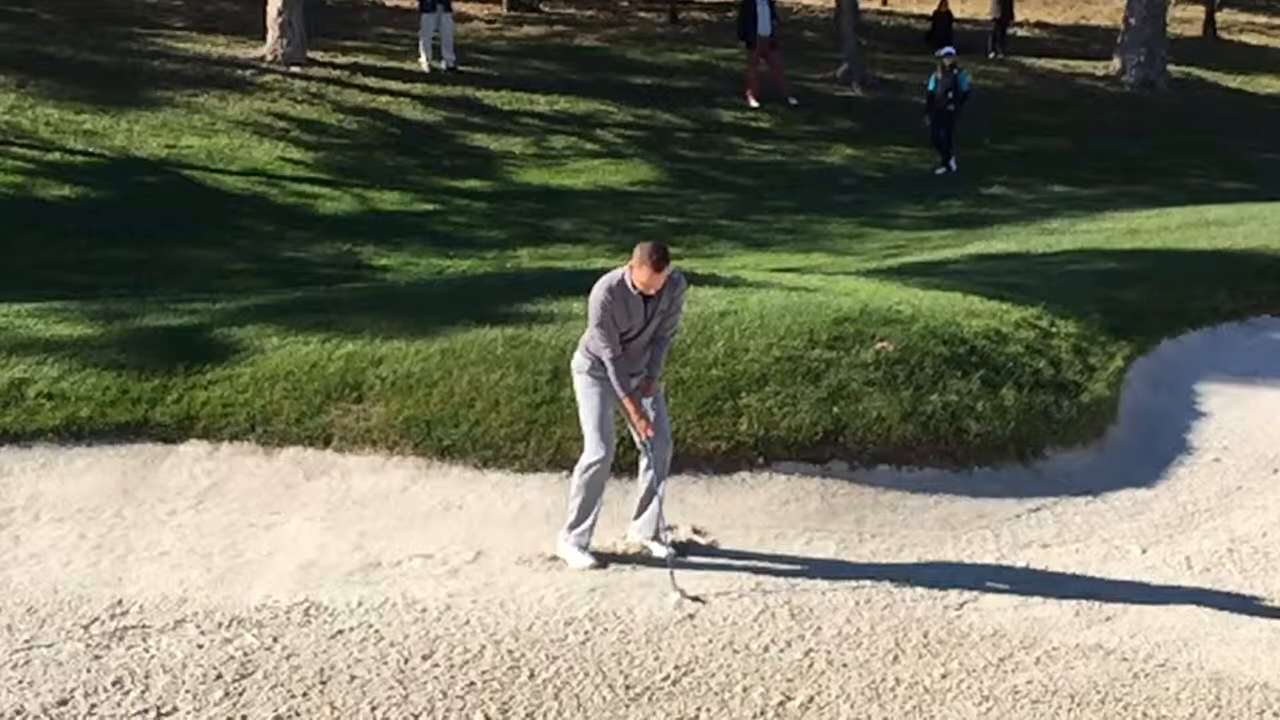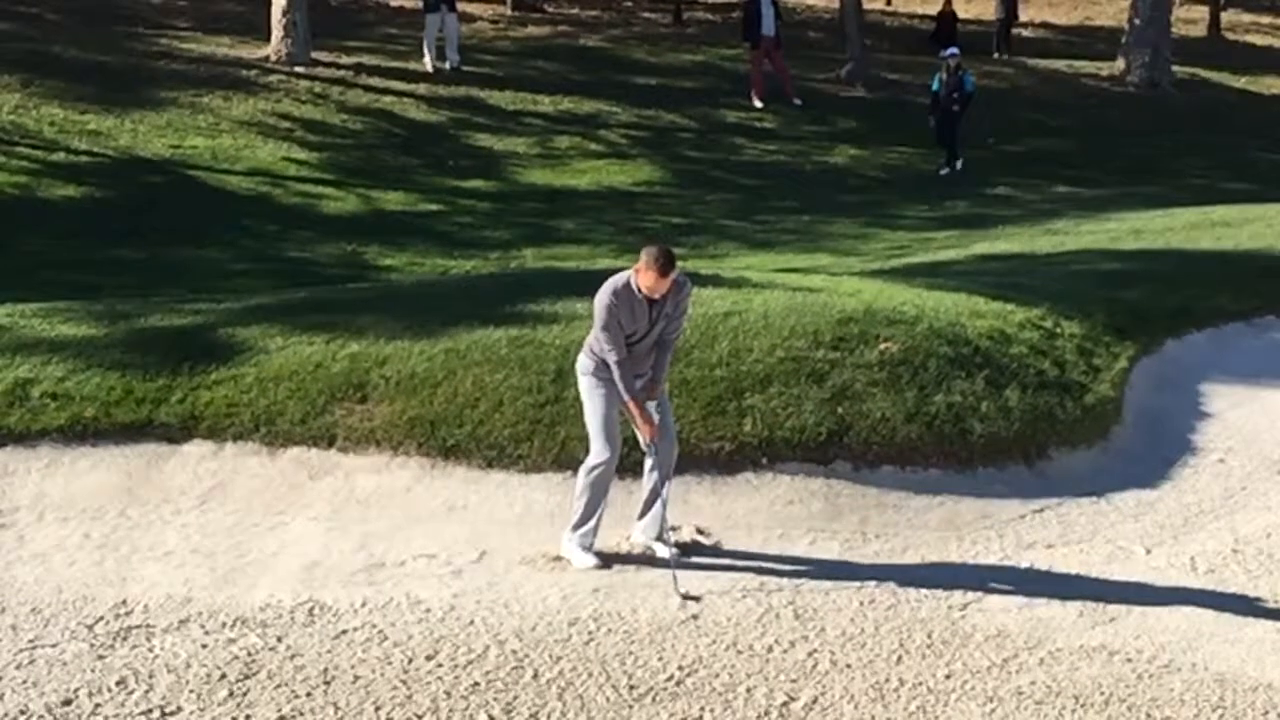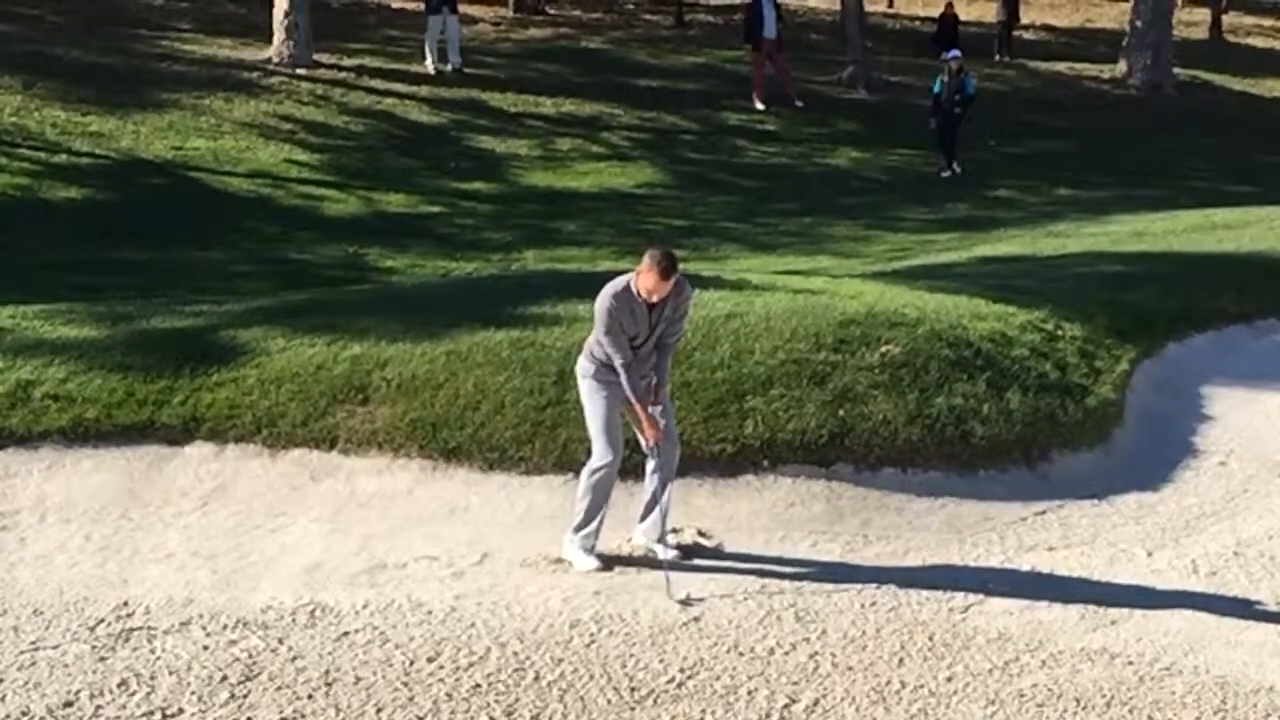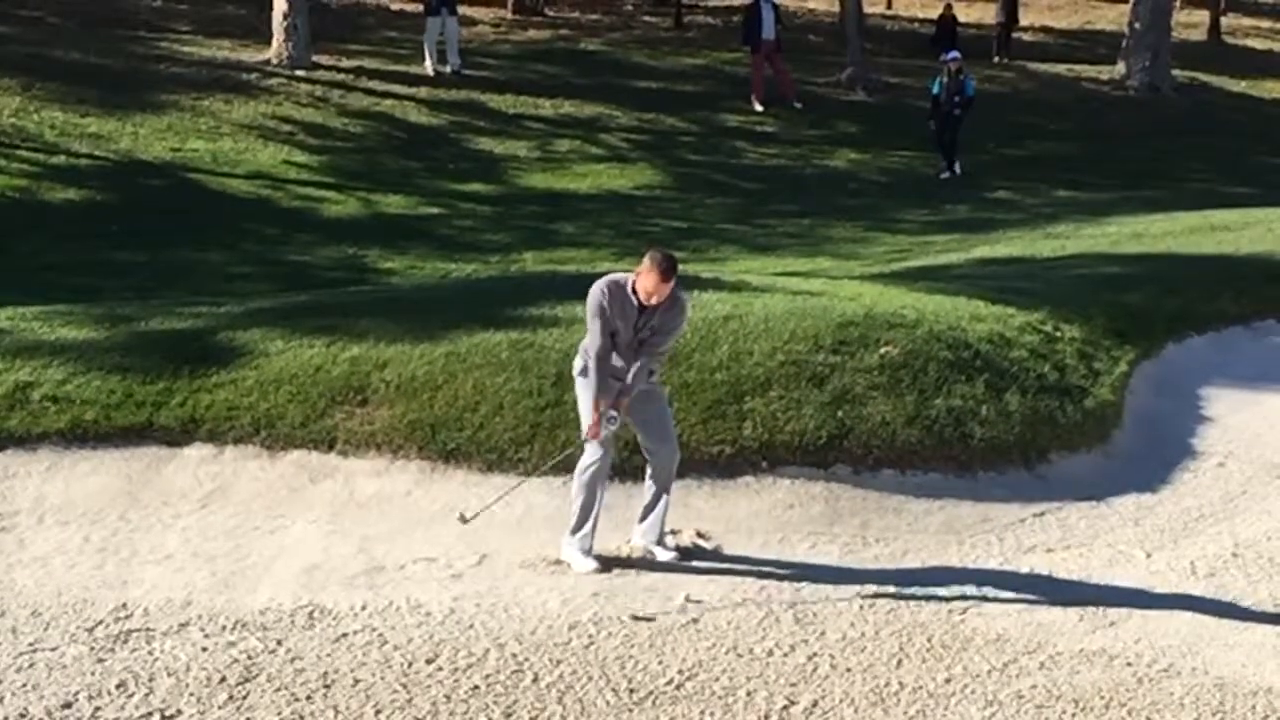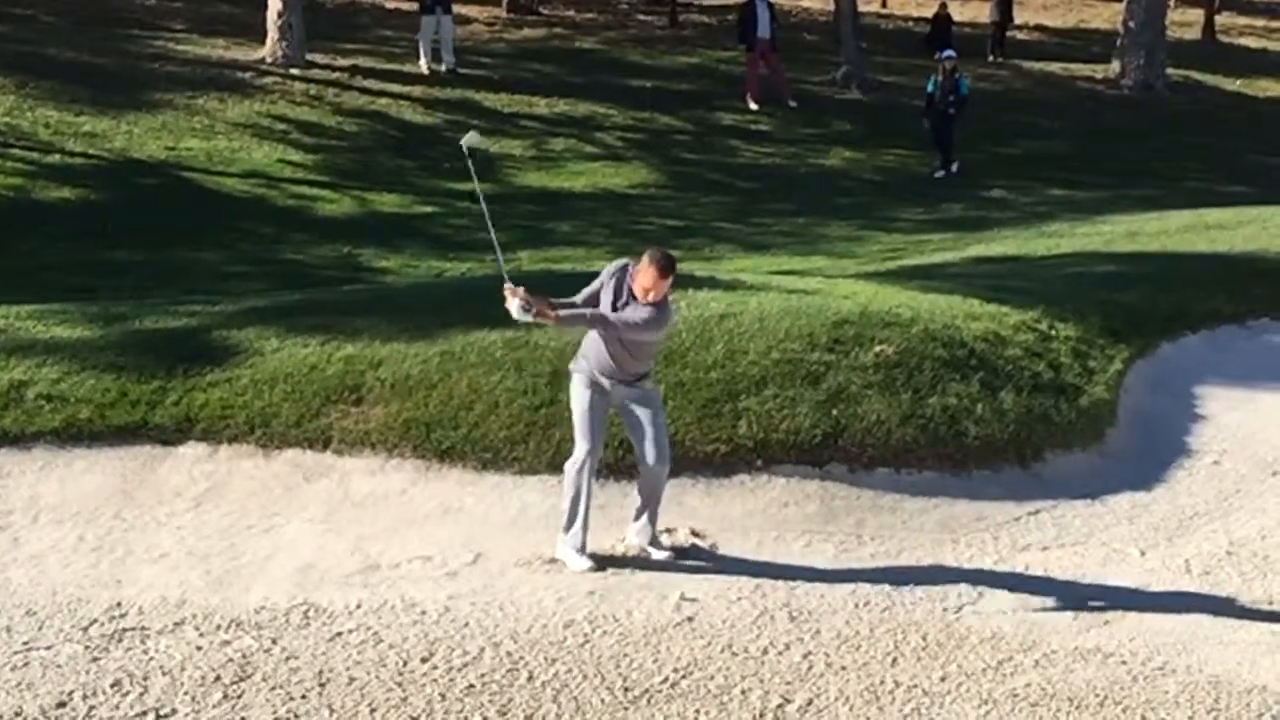
dt=1s
person 1, frame 1
left shoulder: (676, 284)
right shoulder: (605, 294)
left elbow: (663, 335)
right elbow: (610, 357)
left wrist: (651, 380)
right wrist: (633, 411)
left hip: (640, 370)
right hip: (596, 370)
left knee: (660, 445)
right knee: (599, 451)
left ankle: (645, 529)
right ankle: (572, 539)
person 1, frame 2
left shoulder: (681, 287)
right shoulder: (610, 297)
left elbow: (667, 339)
right elbow: (616, 359)
left wrist: (656, 385)
right wrist: (638, 413)
left hip: (644, 371)
right hip: (601, 372)
left knee: (665, 446)
right knee: (605, 452)
left ankle: (649, 530)
right ankle: (576, 539)
person 1, frame 3
left shoulder: (681, 292)
right shoulder: (610, 301)
left elbow: (667, 344)
right elbow: (623, 362)
left wrist: (659, 394)
right wrist: (644, 416)
left hip: (645, 373)
right hip: (601, 375)
left knee: (668, 448)
right knee: (607, 455)
left ankle: (650, 532)
right ankle: (578, 542)
person 1, frame 4
left shoulder: (676, 307)
right shoulder: (604, 291)
left elbow: (647, 357)
right elbow: (599, 353)
left wrist: (620, 406)
right wrist: (596, 410)
left hip: (640, 380)
right hip: (595, 375)
left knee: (666, 452)
right knee: (599, 453)
left ankle: (648, 535)
right ankle: (576, 543)
person 1, frame 5
left shoulder: (659, 316)
right shoulder: (619, 271)
left elbow: (601, 321)
right elbow: (580, 304)
left wrist: (549, 316)
right wrist: (537, 301)
left hip: (635, 386)
right hip: (591, 376)
left knee: (657, 462)
right knee: (587, 453)
left ankle: (642, 533)
right ankle: (570, 542)
